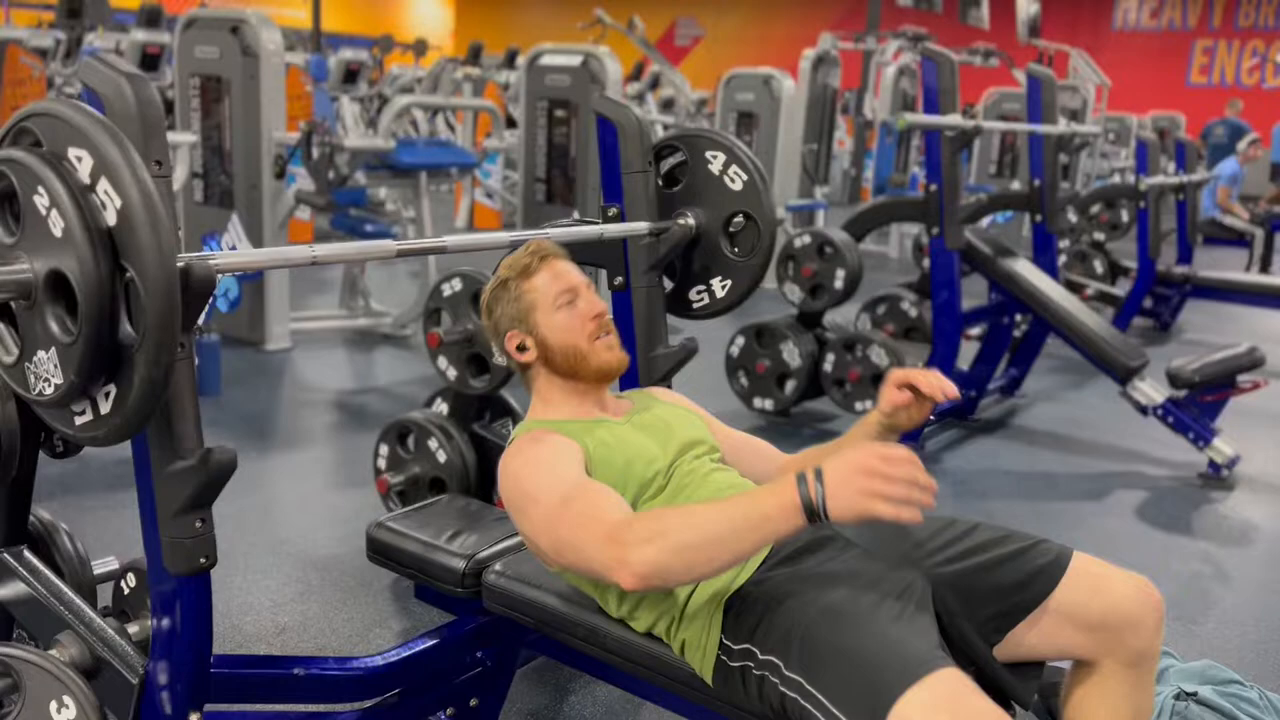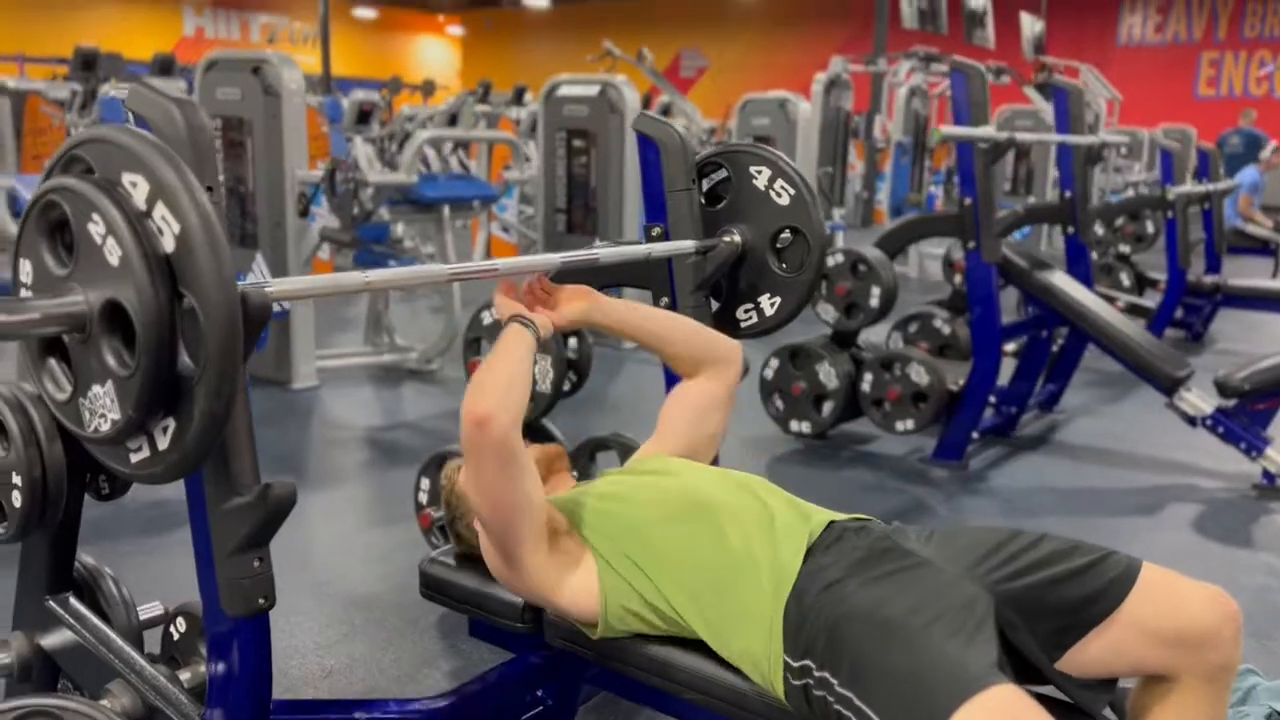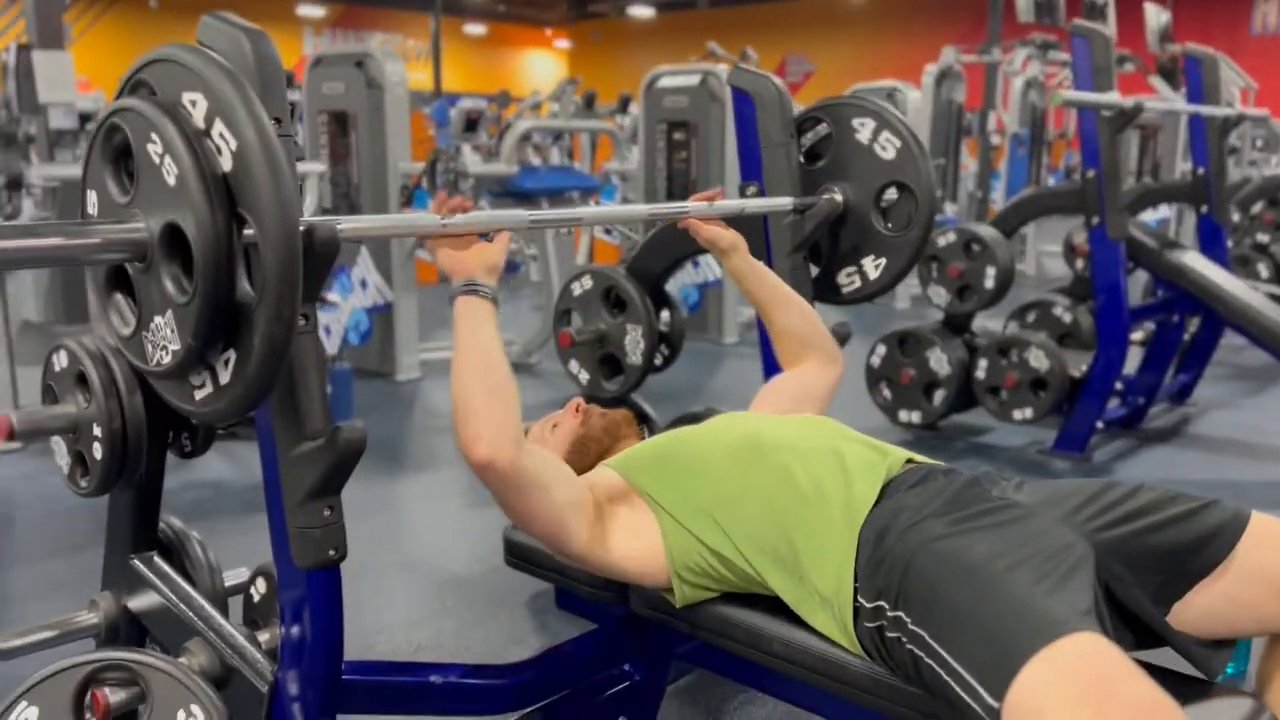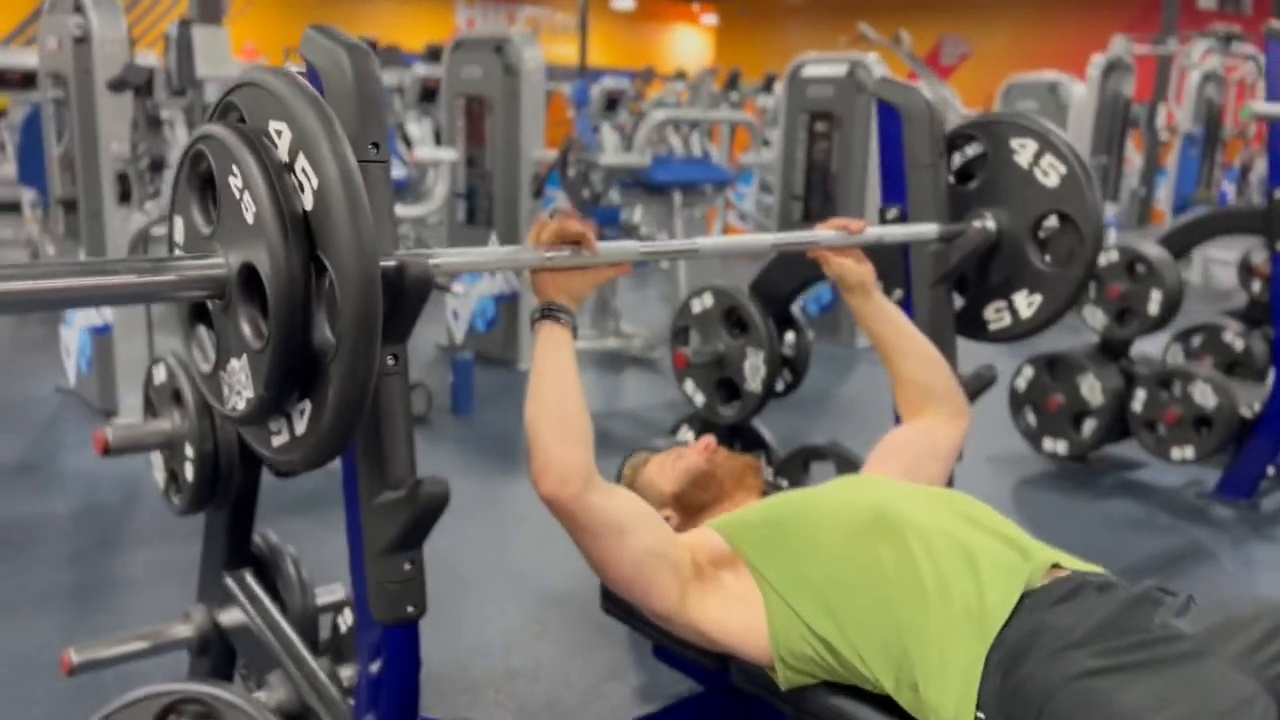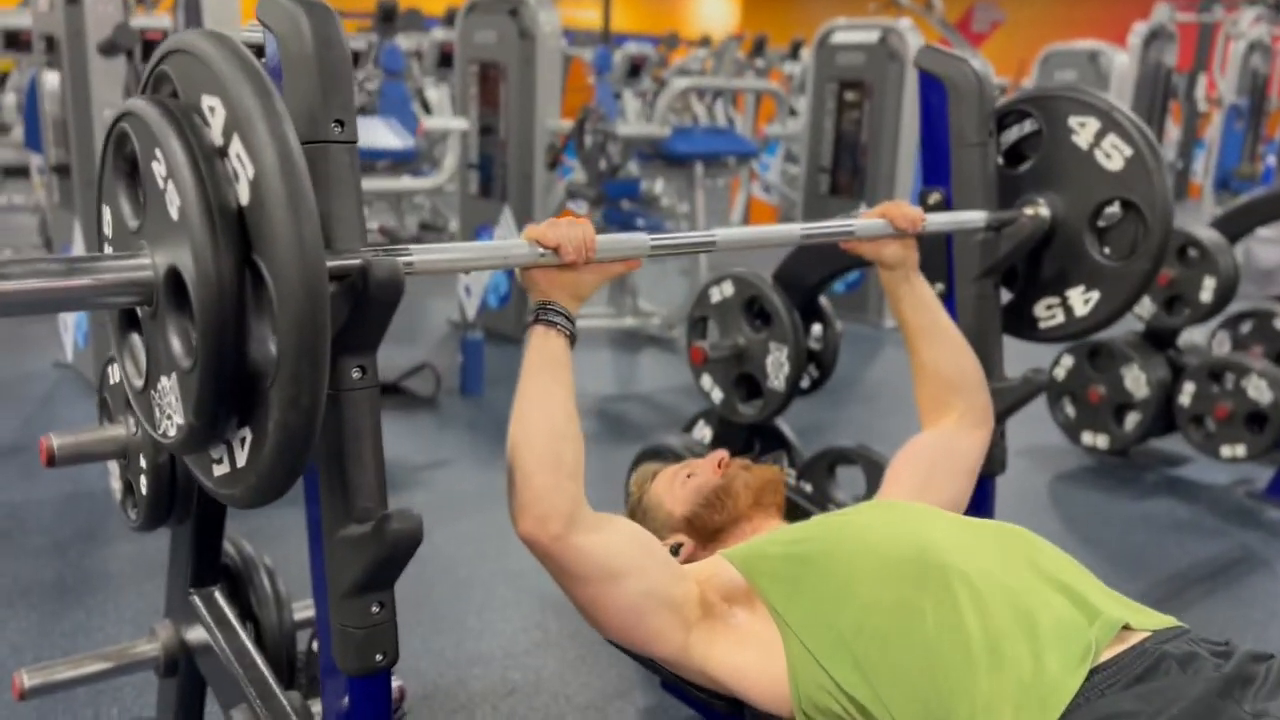
dt=0.7s
person 1, frame 1
left shoulder: (654, 403)
right shoulder: (535, 459)
right elbow: (634, 559)
left wrist: (880, 421)
right wrist: (814, 495)
right hip: (758, 600)
left knee: (1131, 614)
person 1, frame 2
left shoulder: (642, 473)
right shoulder: (531, 548)
left elbow: (720, 361)
right elbow: (486, 420)
left wrist: (599, 316)
right wrist: (523, 326)
right hip: (818, 606)
left knee: (1207, 626)
person 1, frame 3
left shoulder: (721, 438)
right shoulder: (601, 512)
left elbow: (818, 360)
right elbow: (490, 449)
left wrist: (735, 255)
right wrist: (473, 290)
person 1, frame 4
left shoulder: (848, 499)
right shoulder: (703, 571)
left elbow: (942, 414)
right elbow: (566, 481)
left wrist: (863, 294)
right wrist: (556, 311)
person 1, frame 5
left shoulder: (878, 524)
right shoulder: (719, 604)
left elbow: (963, 417)
right elbow: (550, 517)
left wrist: (901, 275)
right wrist: (554, 313)
